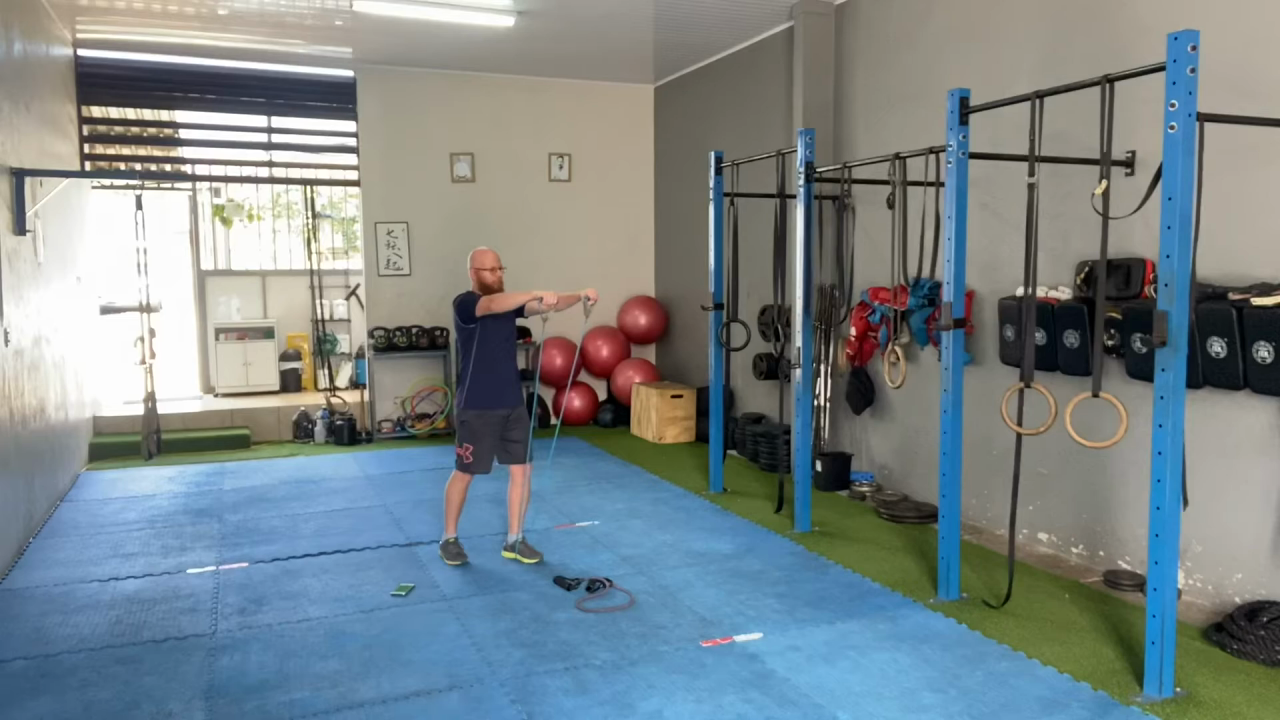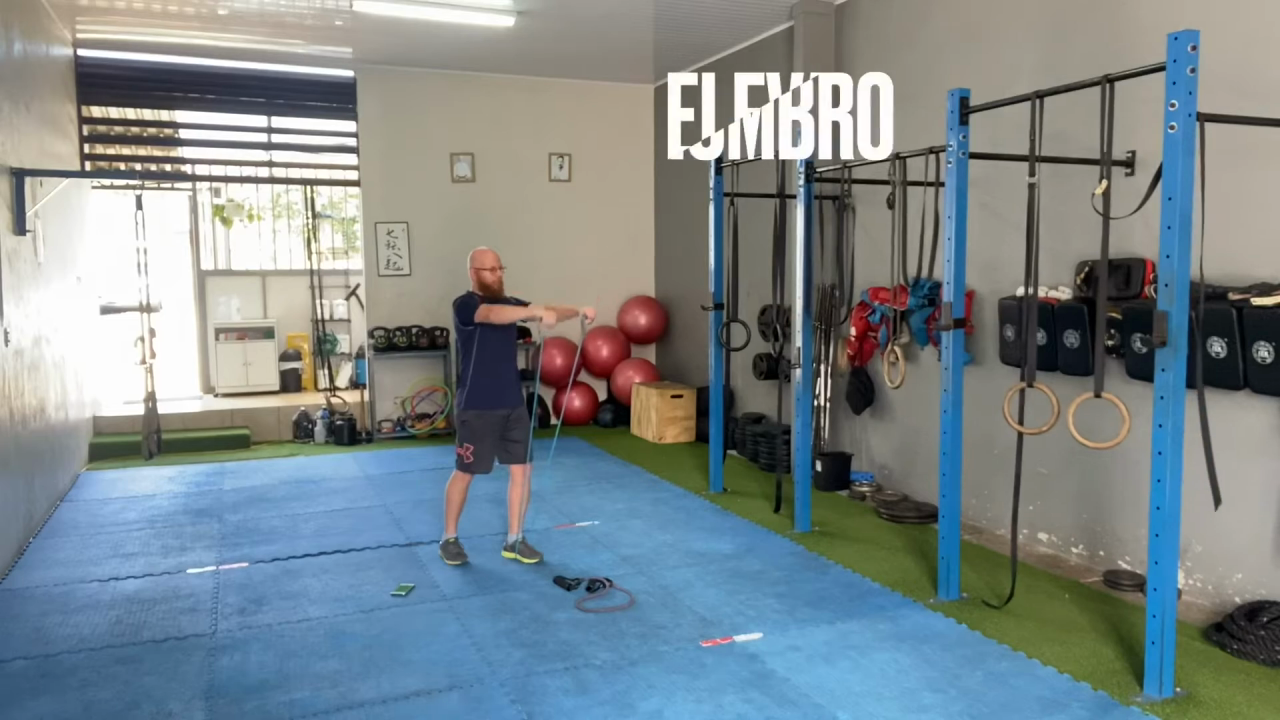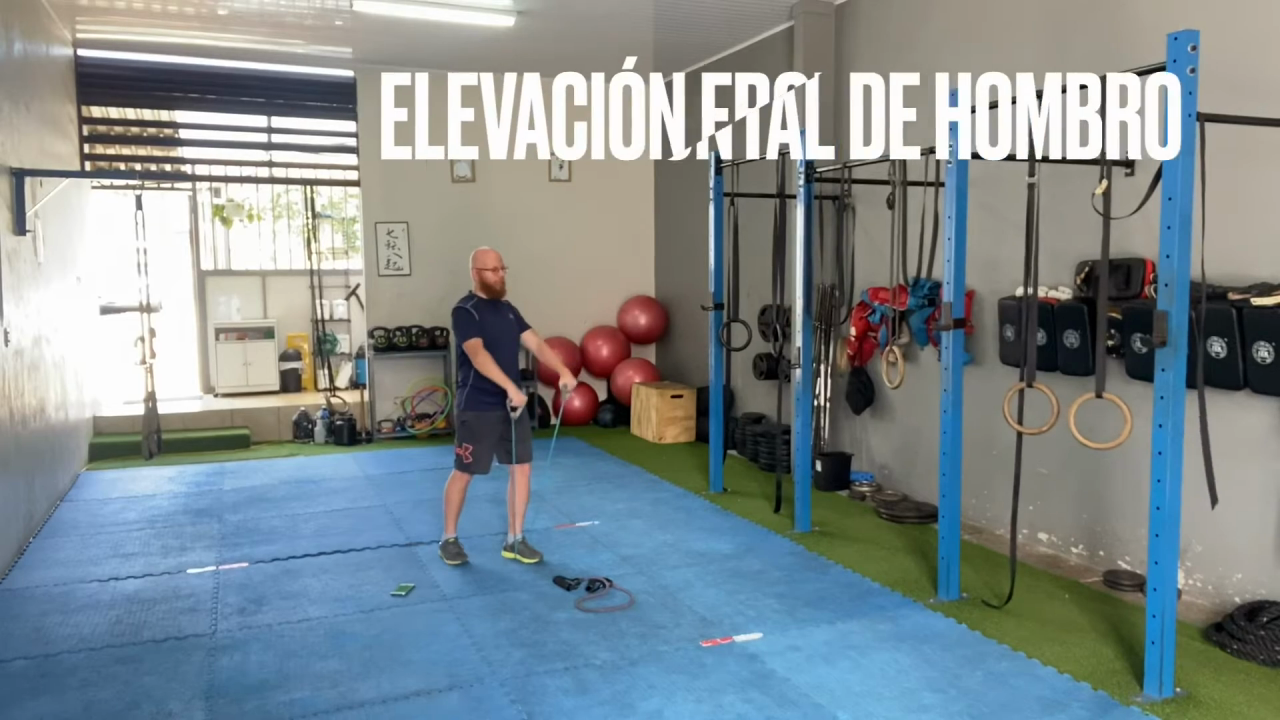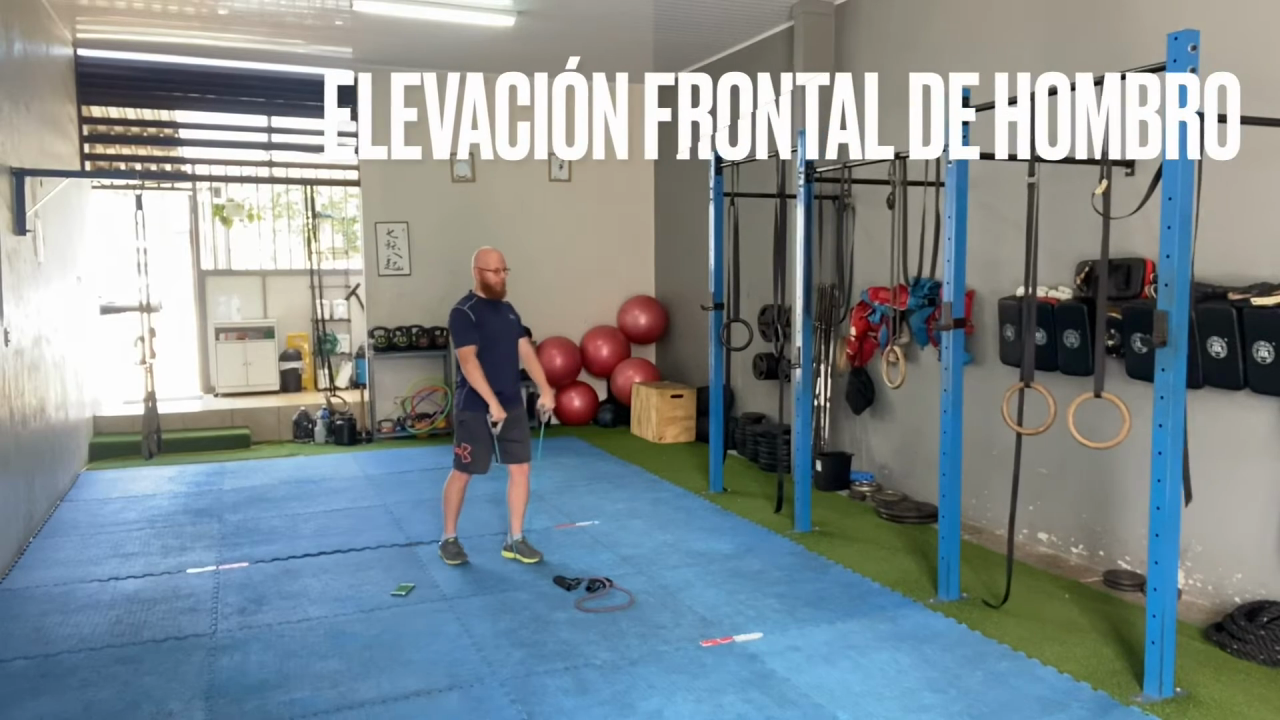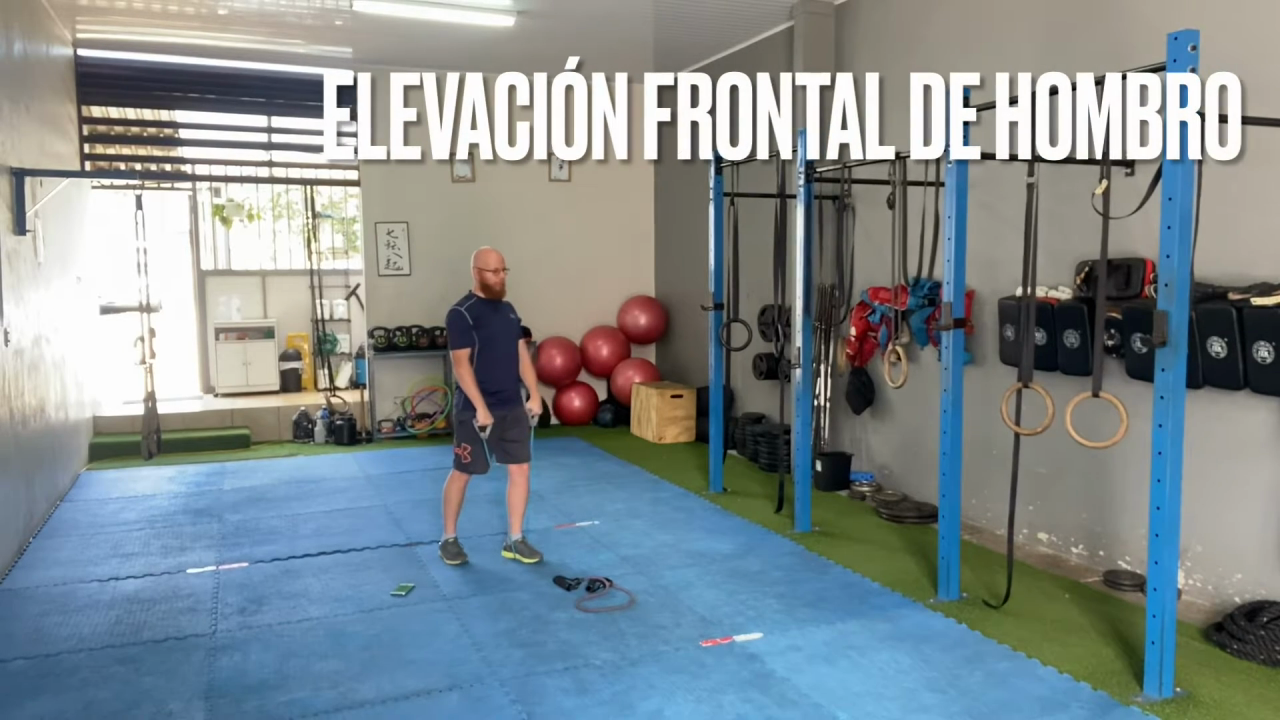
dt=0.4s
person 1, frame 1
left shoulder: (508, 303)
right shoulder: (465, 304)
left elbow: (548, 306)
right elbow: (492, 304)
left wrist: (578, 297)
right wrist: (538, 294)
left hip: (513, 404)
right hip: (477, 408)
left knee: (521, 469)
right knee: (464, 473)
left ankle: (514, 540)
right ankle: (449, 538)
person 1, frame 2
left shoulder: (508, 303)
right shoulder: (465, 305)
left elbow: (543, 313)
right elbow: (492, 315)
left wrist: (576, 312)
right wrist: (534, 312)
left hip: (513, 404)
right hip: (477, 408)
left knee: (521, 469)
right knee: (464, 473)
left ankle: (514, 540)
right ankle: (449, 538)
person 1, frame 3
left shoulder: (507, 308)
right shoulder: (465, 311)
left elbow: (534, 342)
right elbow: (477, 354)
left wrist: (562, 370)
right wrist: (510, 387)
left hip: (514, 404)
right hip: (477, 408)
left knee: (521, 468)
right knee: (463, 473)
left ankle: (515, 539)
right ankle: (449, 539)
person 1, frame 4
left shoulder: (508, 309)
right shoulder: (464, 312)
left elbow: (526, 352)
right elbow: (468, 361)
left wrist: (545, 390)
right wrist: (492, 402)
left hip: (513, 406)
right hip: (475, 409)
left knee: (520, 469)
right knee: (462, 473)
left ankle: (515, 539)
right ankle: (448, 539)
person 1, frame 5
left shoulder: (508, 309)
right shoulder: (462, 313)
left elbow: (522, 355)
right elbow: (462, 364)
left wrist: (534, 395)
right wrist: (480, 408)
left hip: (513, 406)
right hip: (475, 409)
left knee: (520, 469)
right knee: (462, 473)
left ankle: (515, 539)
right ankle: (449, 539)
